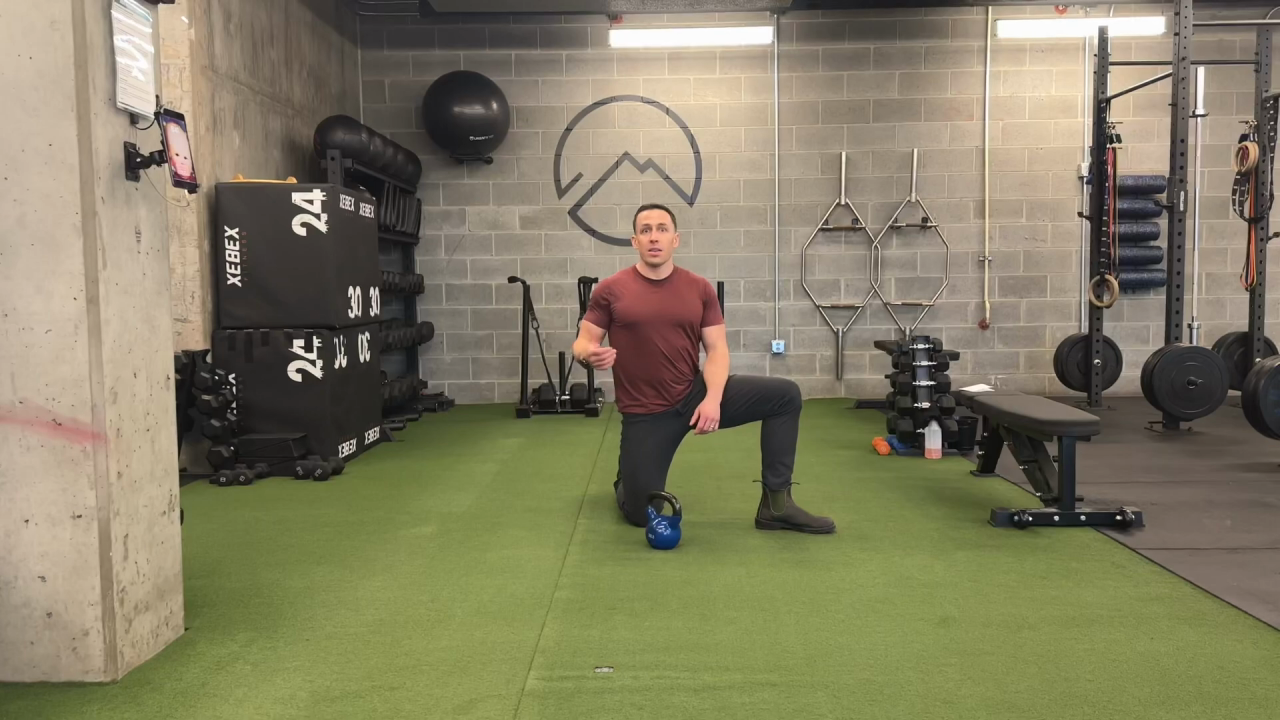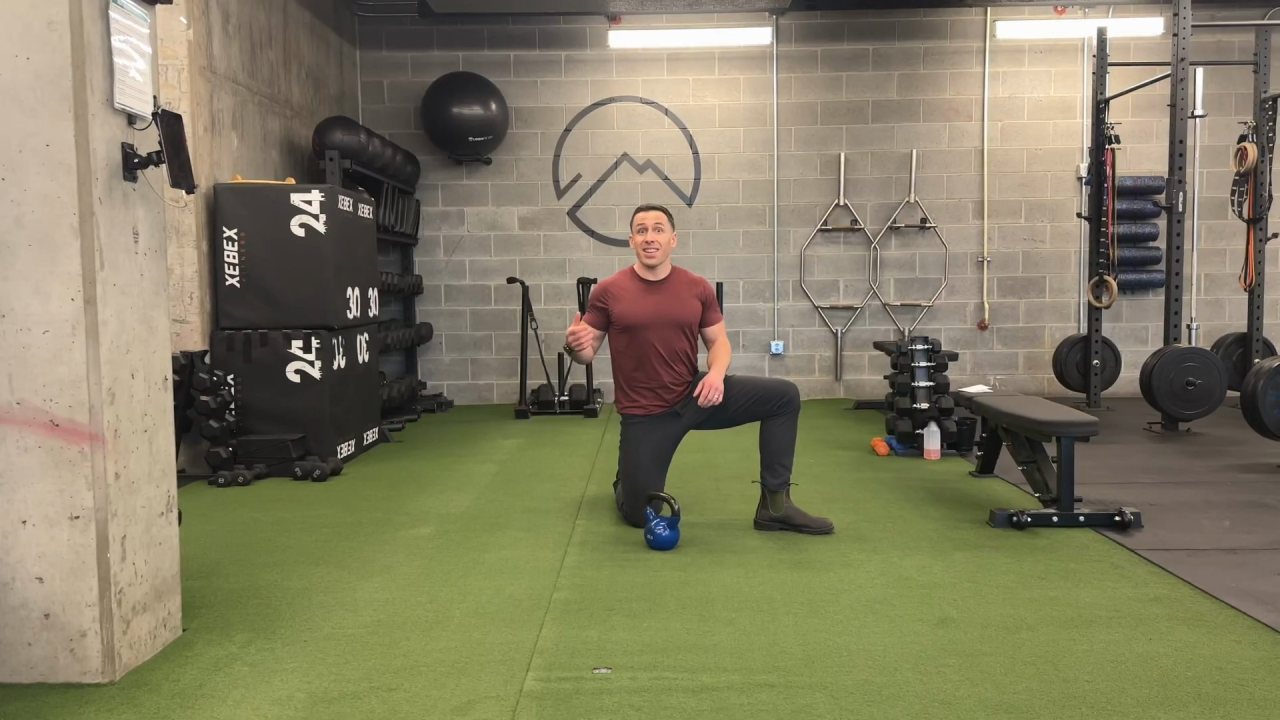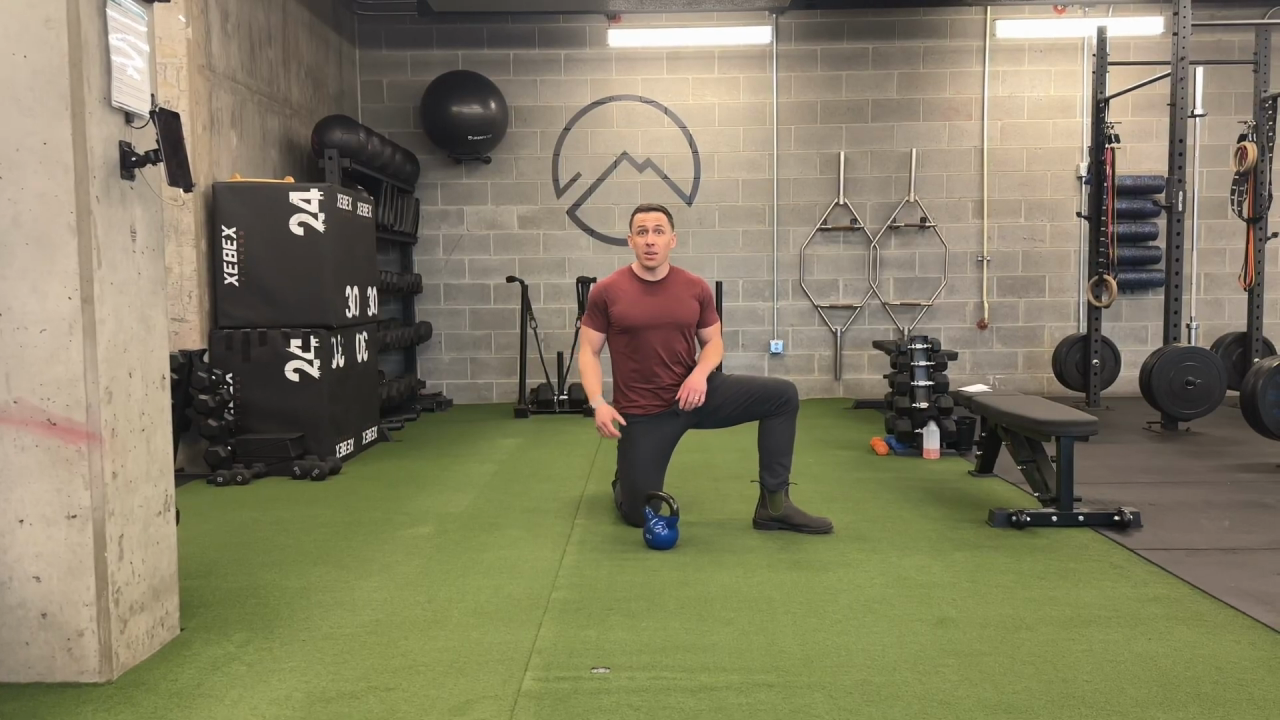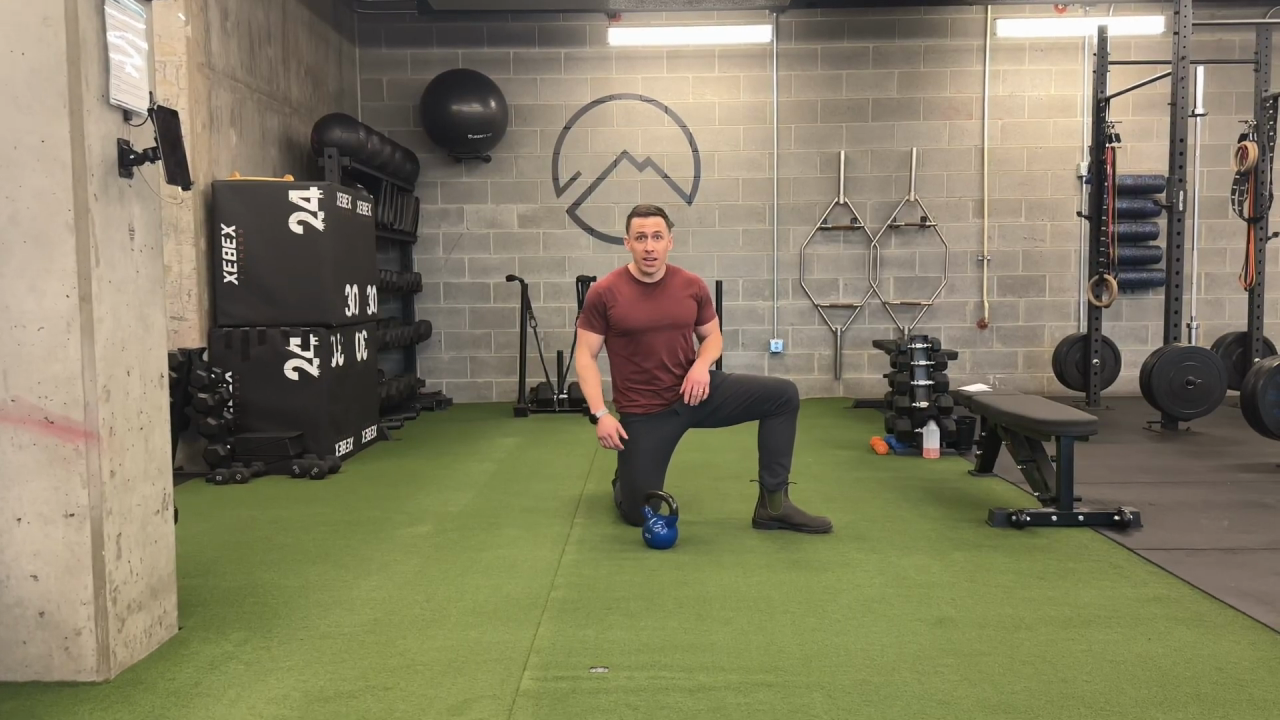
dt=0.4s
person 1, frame 1
left shoulder: (699, 288)
right shoulder: (611, 290)
left elbow: (716, 349)
right elbow: (584, 343)
left wrist: (713, 397)
right wrist: (590, 354)
left hip: (695, 393)
right hip: (645, 413)
left knee: (785, 395)
right knee: (641, 514)
left ankle: (776, 503)
right ankle: (626, 478)
person 1, frame 2
left shoulder: (698, 288)
right shoulder: (609, 292)
left elbow: (719, 341)
right elbow: (587, 348)
left wrist: (717, 372)
right wrist: (576, 347)
left hip: (695, 395)
right hip: (645, 413)
left knee: (784, 396)
right knee: (640, 515)
left ankle: (774, 505)
right ankle: (626, 479)
person 1, frame 3
left shoulder: (695, 288)
right shoulder: (607, 291)
left elbow: (713, 342)
right elbow: (589, 351)
left wrist: (701, 373)
right wrist: (599, 404)
left hip: (691, 395)
right hip: (643, 412)
left knee: (782, 395)
right knee: (639, 514)
left ankle: (773, 504)
right ankle: (623, 478)
person 1, frame 4
left shoulder: (692, 286)
right shoulder: (604, 293)
left elbow: (712, 336)
right elbow: (585, 357)
left wrist: (702, 364)
right wrist: (600, 414)
left hip: (692, 393)
right hip: (643, 412)
left knee: (783, 394)
right knee: (639, 513)
left ankle: (773, 503)
right ankle: (625, 476)
